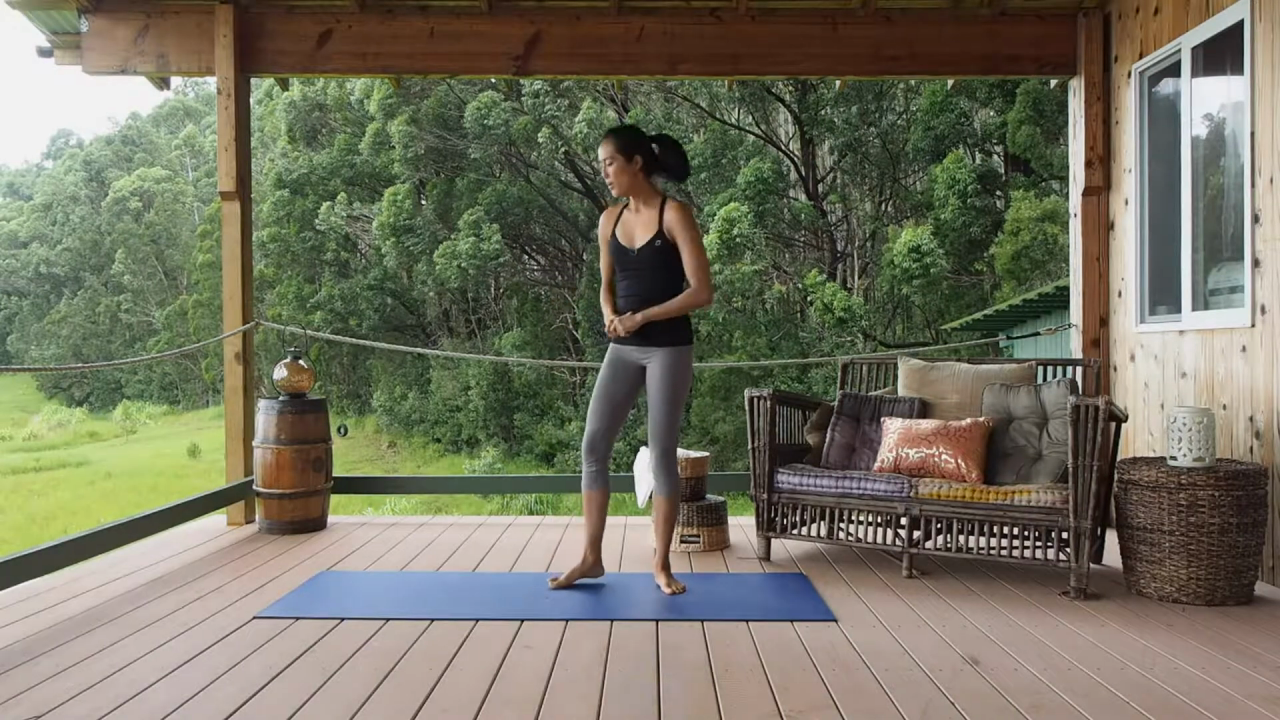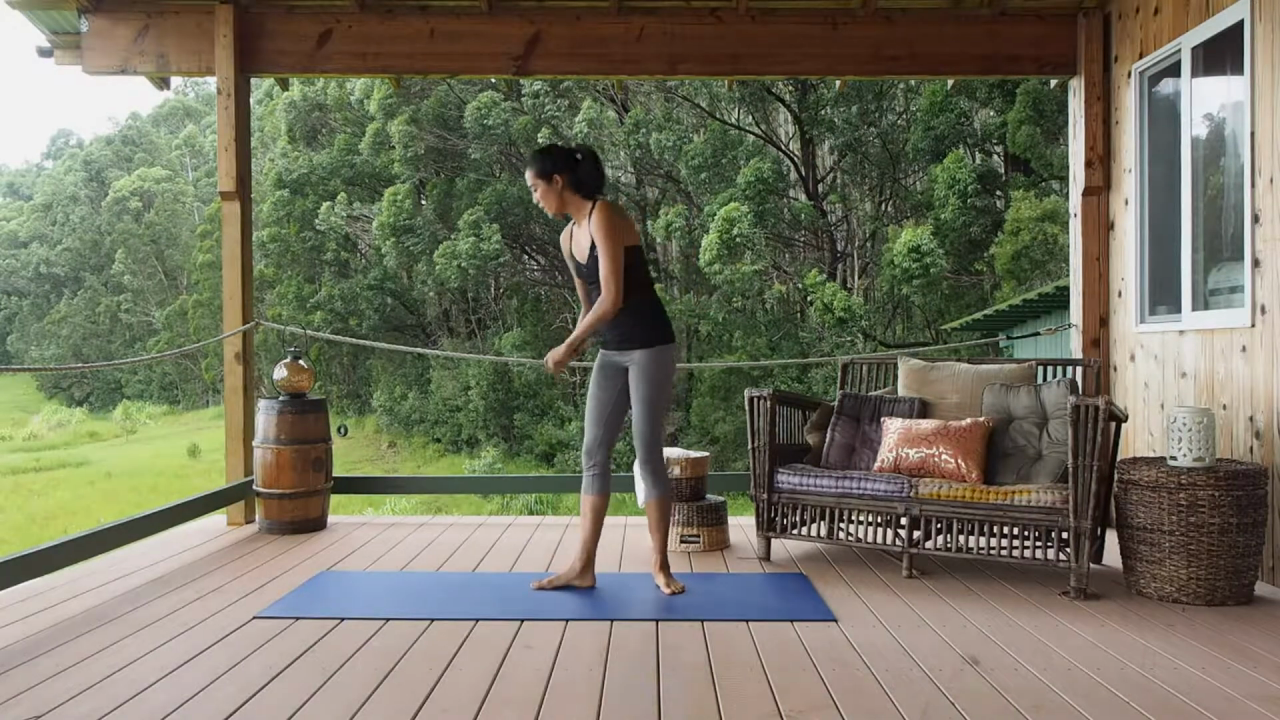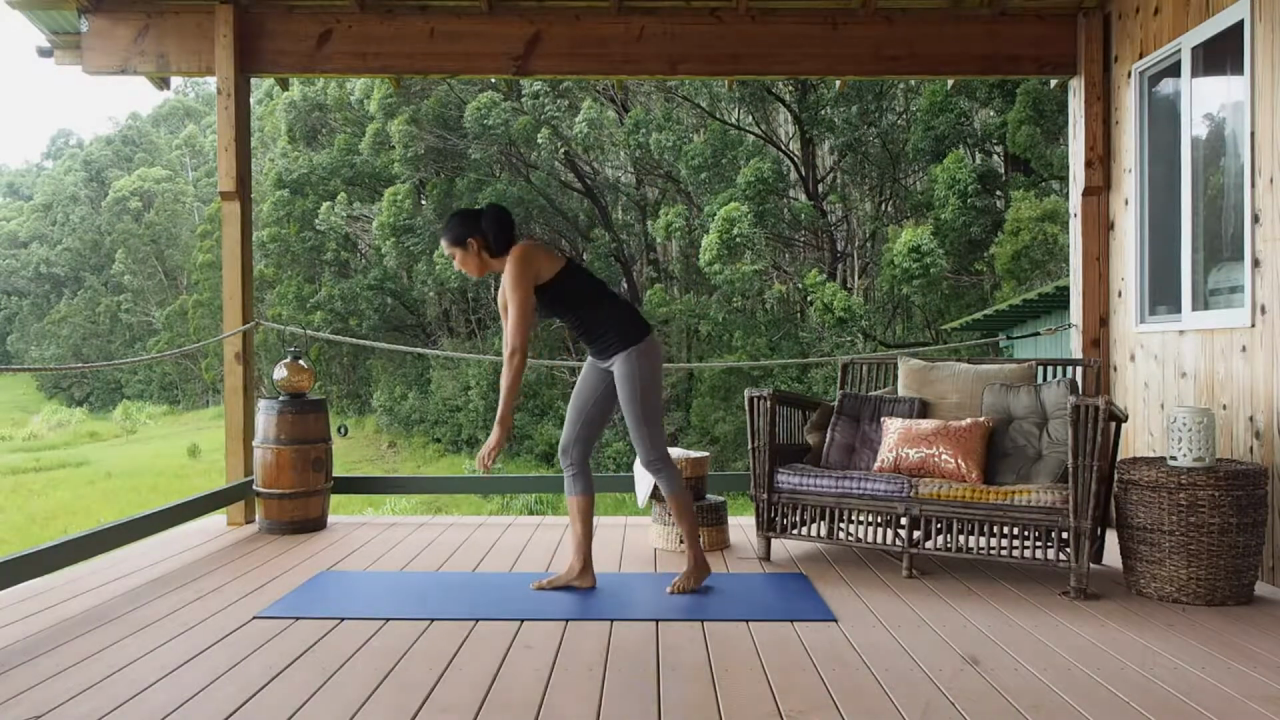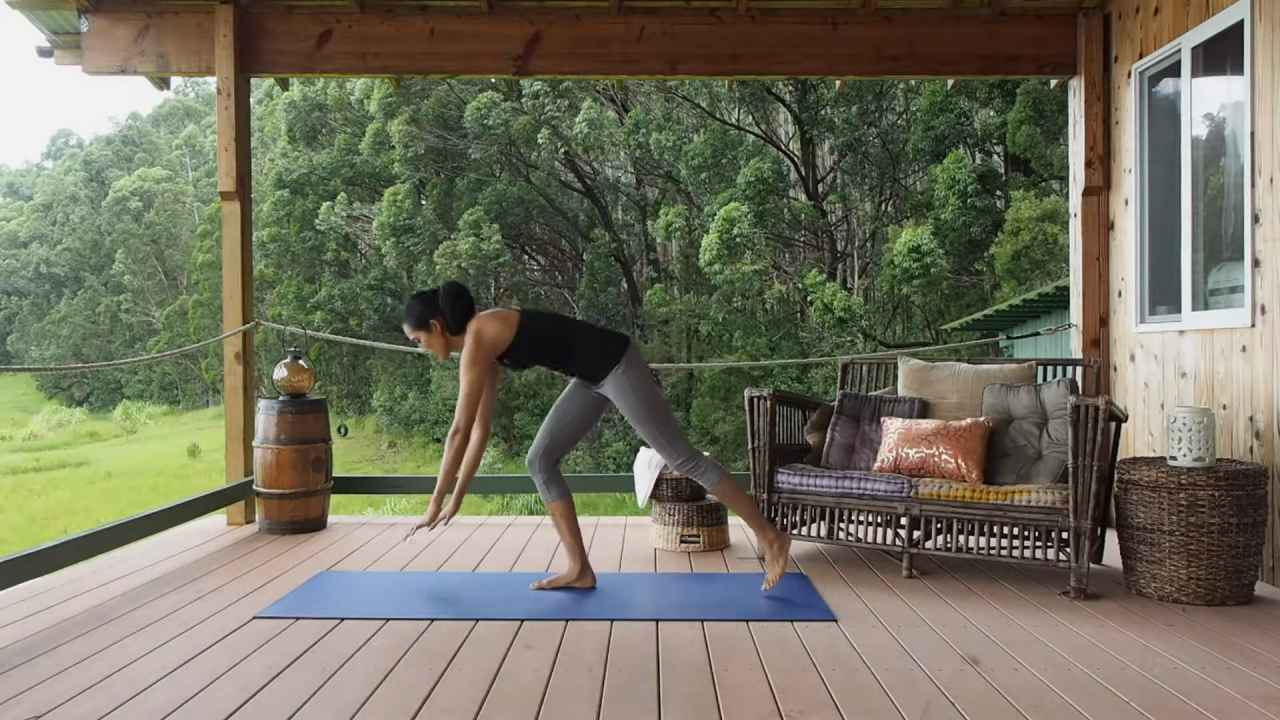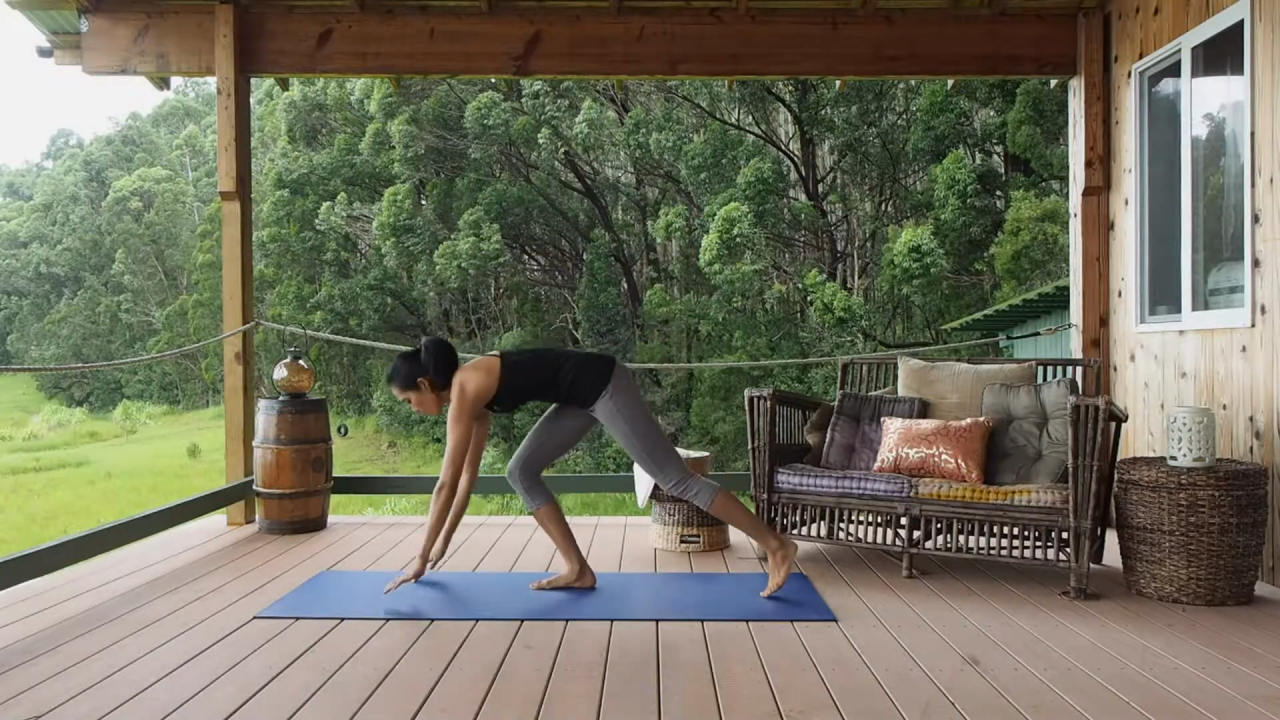
dt=0.4s
person 1, frame 1
left shoulder: (675, 214)
right shoulder: (609, 220)
left elbow: (702, 292)
left wrist: (640, 318)
right wrist: (614, 320)
left hip: (669, 349)
right hip: (624, 348)
left knee: (661, 455)
right knee: (593, 445)
left ankle: (662, 565)
right ankle: (591, 558)
person 1, frame 2
left shoulder: (605, 217)
right shoulder: (568, 235)
left elbow: (612, 298)
left wrist: (566, 347)
right wrist: (575, 346)
left hip: (651, 347)
right hip: (613, 351)
left knee: (648, 456)
right knee: (594, 452)
left ankle: (661, 565)
right ankle: (583, 567)
person 1, frame 3
left shoulder: (518, 263)
right shoulder: (507, 278)
left elbow: (516, 355)
right elbow: (513, 359)
left wrist: (500, 430)
right wrist: (500, 427)
left hip: (632, 346)
right hip: (605, 352)
left knee: (652, 457)
right knee: (572, 452)
left ankle: (696, 557)
right ankle: (580, 568)
person 1, frame 4
left shoulder: (478, 337)
right shoulder: (482, 343)
left elbow: (459, 430)
right elbow: (480, 428)
left wrist: (436, 502)
right wrist: (457, 497)
left hip: (617, 366)
right hip: (594, 376)
left knee: (684, 459)
right knee: (540, 460)
left ankle: (771, 540)
right ankle: (579, 569)
person 1, frame 5
left shoulder: (463, 391)
right shoulder: (472, 389)
left elbow: (447, 485)
right elbow: (468, 474)
left wrist: (422, 559)
right wrist: (444, 542)
left hip: (605, 388)
right hip: (586, 394)
left knee: (677, 479)
right knee: (521, 472)
left ankle: (776, 547)
right ankle: (577, 569)
